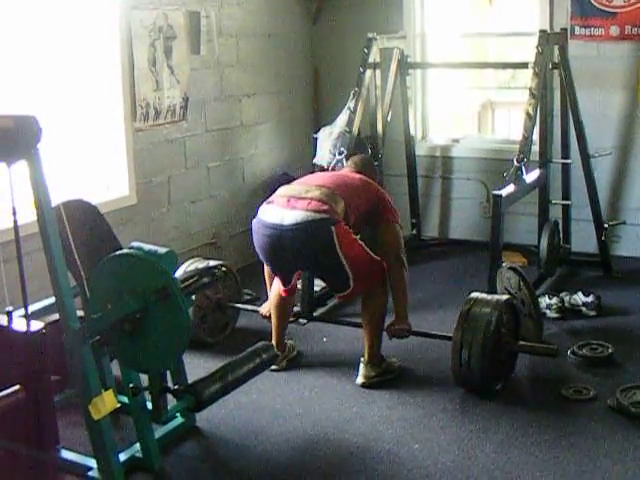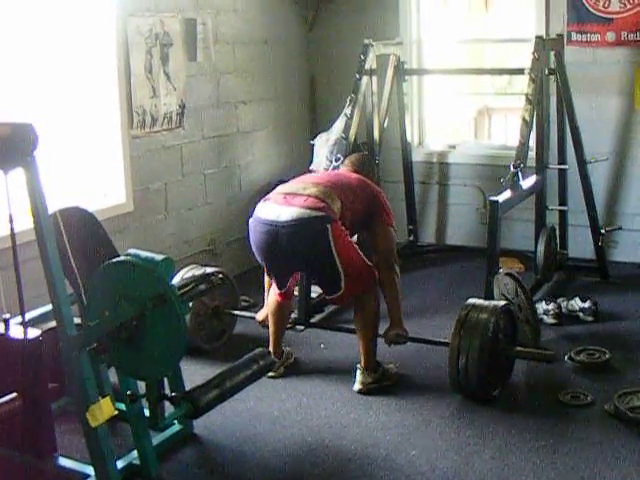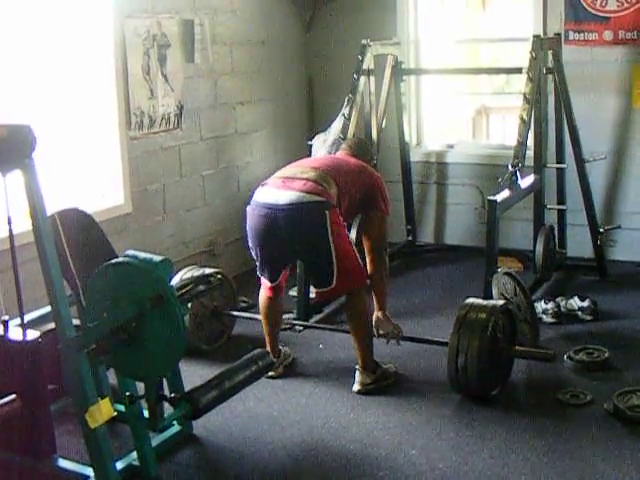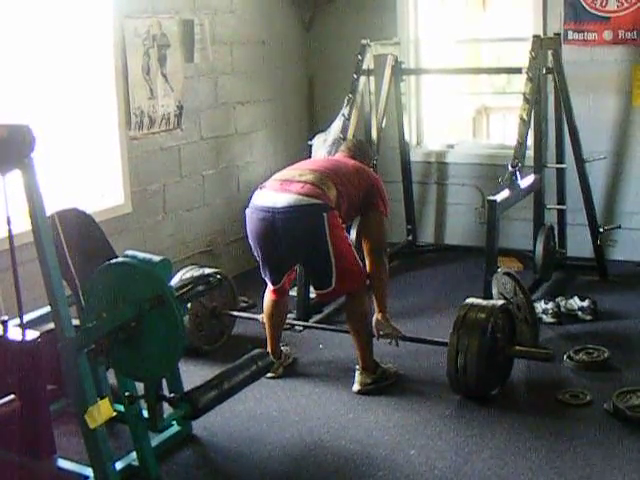
dt=0.5s
person 1, frame 1
left shoulder: (312, 179)
right shoulder: (374, 193)
left elbow: (277, 248)
right elbow: (396, 259)
left wrist: (271, 299)
right wrist: (401, 318)
left hip: (264, 224)
right hip: (313, 227)
left knee: (284, 276)
right knee: (376, 279)
left ankle: (277, 350)
right ankle: (372, 366)
person 1, frame 2
left shoulder: (310, 178)
right shoulder: (372, 193)
left elbow: (276, 249)
right elbow: (387, 263)
left wrist: (267, 306)
right wrist: (396, 323)
left hip: (260, 222)
right hip: (309, 225)
left knee: (282, 282)
right knee: (365, 286)
left ankle: (274, 357)
right ankle: (368, 372)
person 1, frame 3
left shoulder: (308, 162)
right shoulder: (370, 178)
right elbow: (376, 251)
right wrist: (381, 311)
left hip: (260, 207)
right hip: (308, 210)
left knee: (271, 282)
right knee: (355, 286)
left ankle: (273, 358)
right ankle: (368, 372)
person 1, frame 4
left shoulder: (307, 165)
right shoulder: (369, 179)
right elbow: (375, 253)
right wrist: (382, 314)
left hip: (258, 210)
right hip: (307, 213)
left knee: (276, 283)
right knee: (355, 287)
left ankle: (273, 358)
right ankle: (368, 372)
